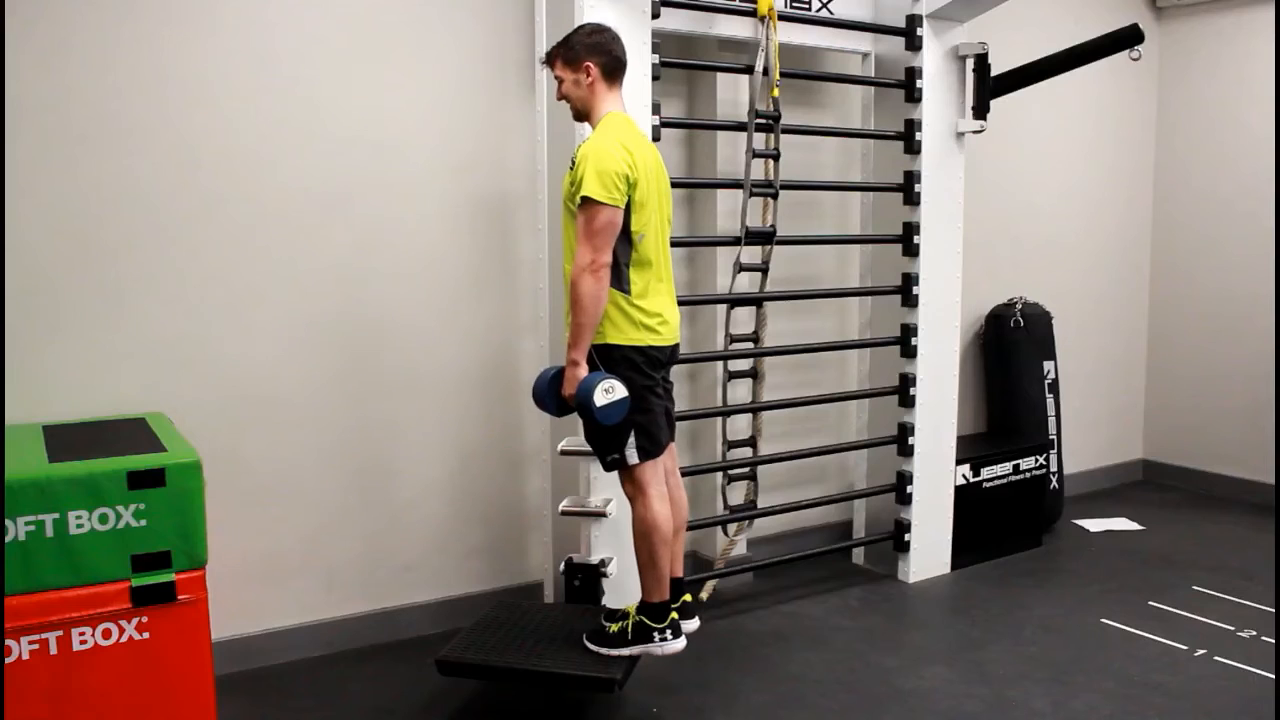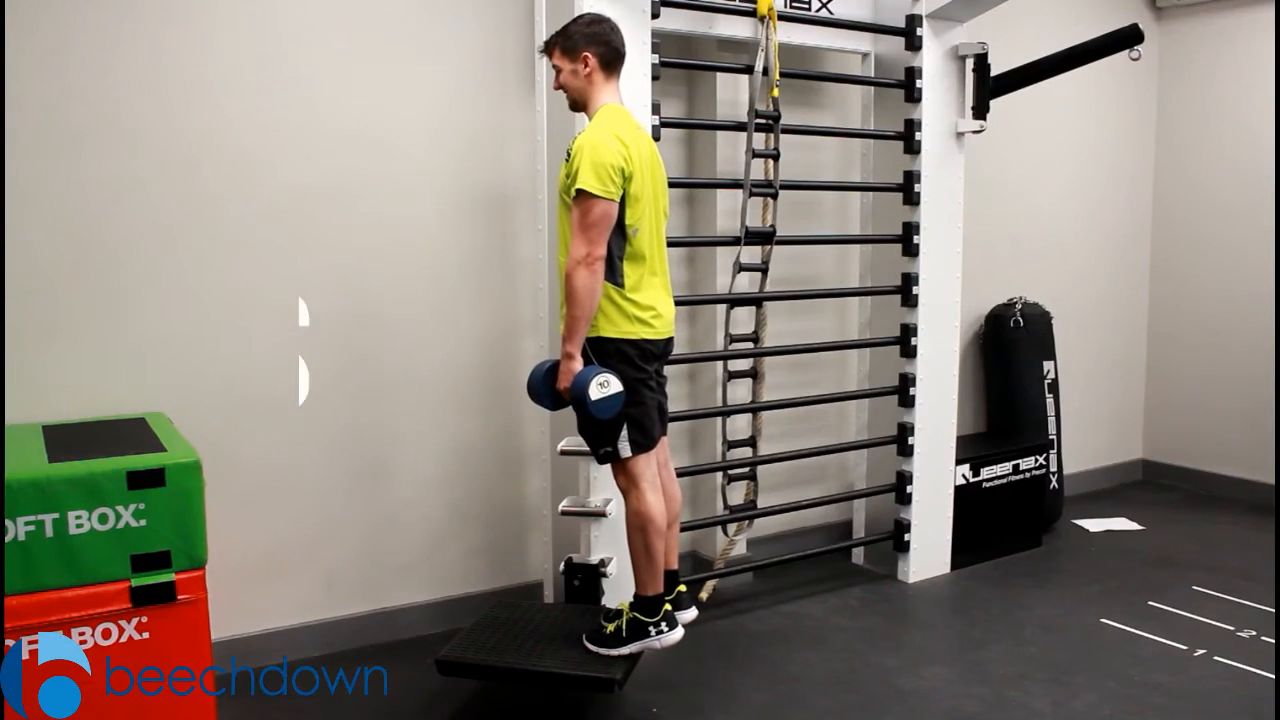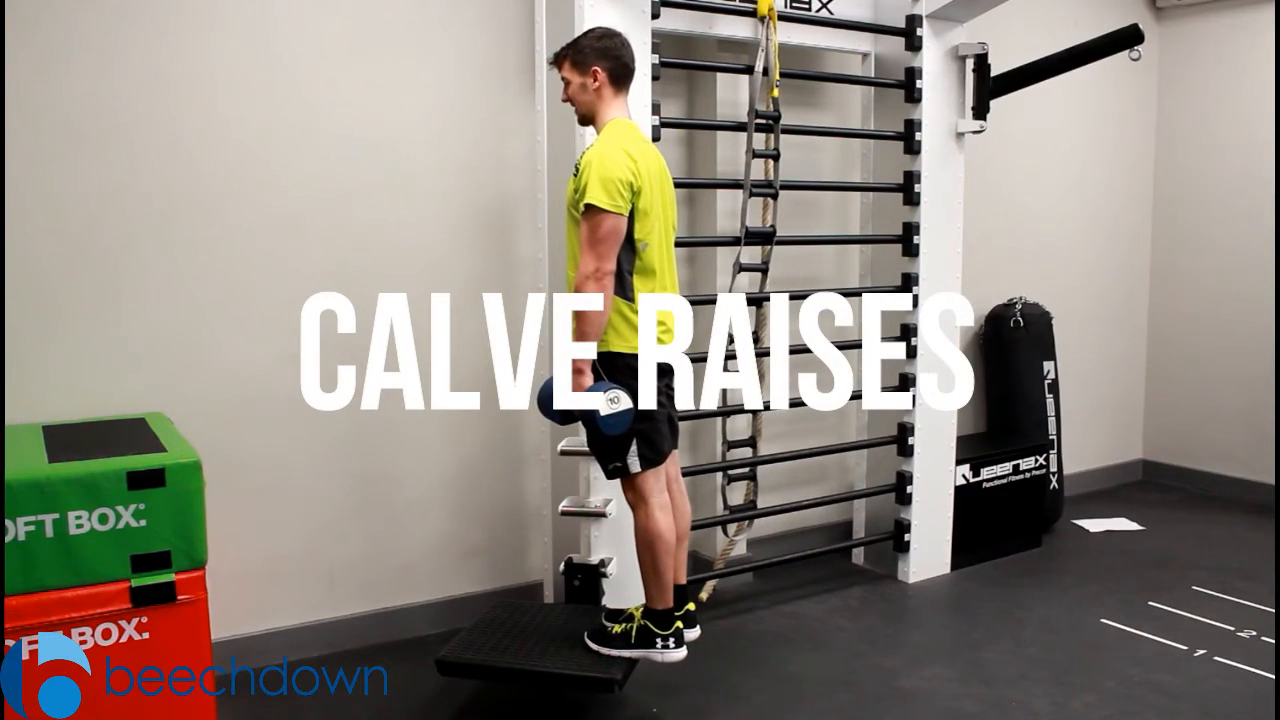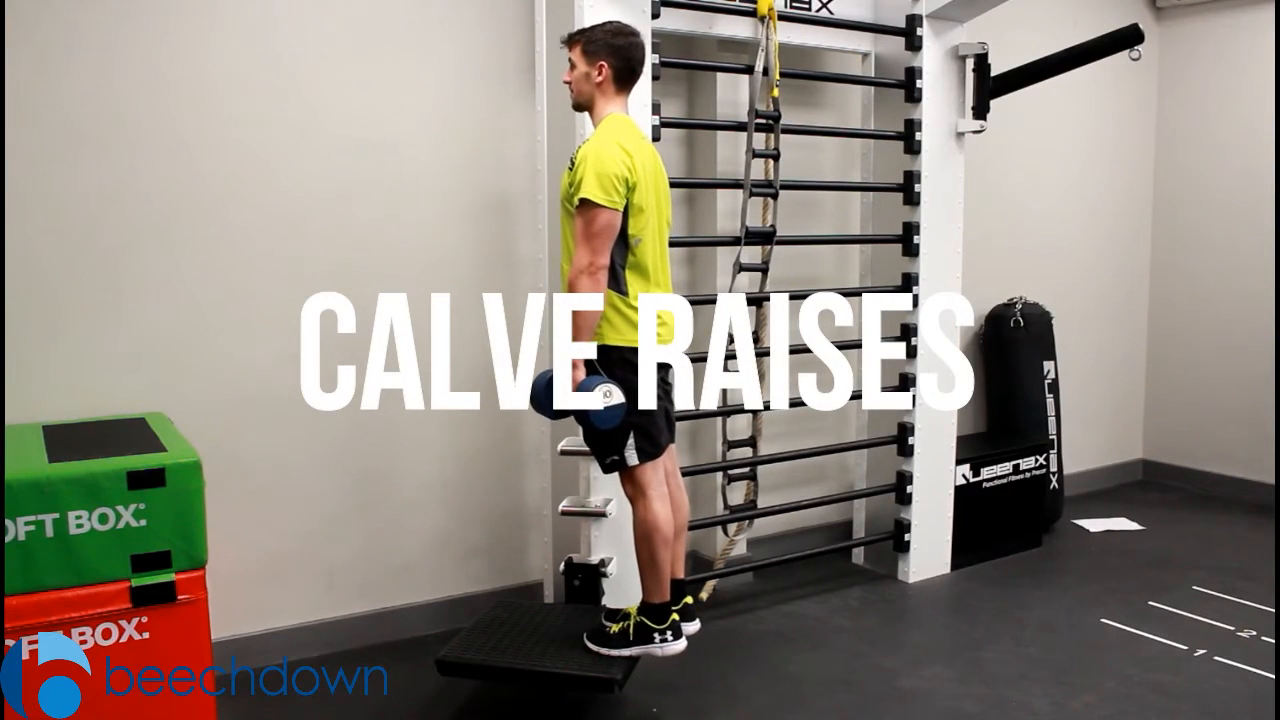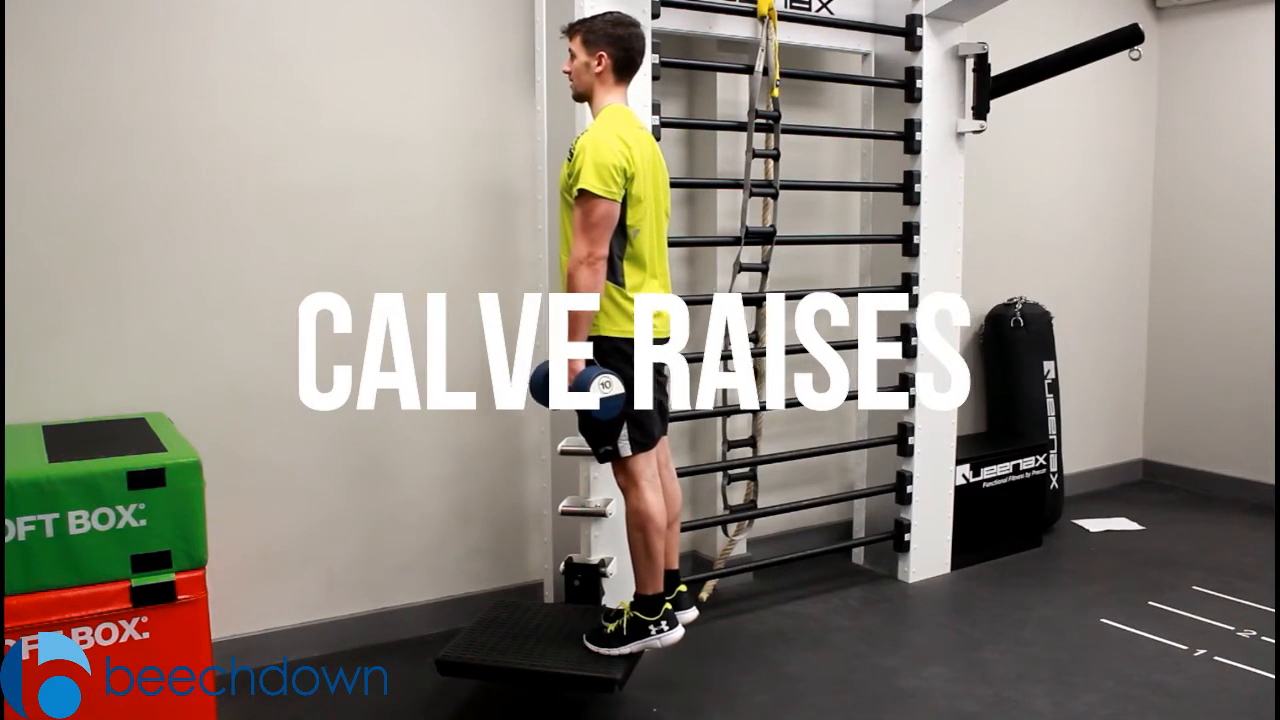
dt=1s
person 1, frame 1
left shoulder: (601, 151)
right shoulder: (639, 144)
left elbow: (595, 264)
left wrist: (577, 357)
left hip: (622, 341)
right hip: (654, 332)
left knee: (642, 480)
right knee: (661, 470)
left ankle: (655, 621)
right ankle: (674, 599)
person 1, frame 2
left shoulder: (598, 142)
right shoulder: (635, 136)
left elbow: (588, 257)
left wrist: (571, 350)
left hip: (615, 333)
right hip: (648, 324)
left knee: (635, 473)
right knee: (655, 463)
left ankle: (650, 614)
right ankle: (671, 591)
person 1, frame 3
left shoulder: (606, 157)
right shoulder: (643, 150)
left elbow: (598, 272)
left wrist: (581, 364)
left hip: (623, 347)
right hip: (654, 336)
left knee: (644, 486)
right knee: (664, 476)
left ankle: (659, 627)
right ankle: (676, 608)
person 1, frame 4
left shoulder: (601, 152)
right shoulder: (639, 145)
left elbow: (592, 267)
left wrist: (576, 358)
left hip: (618, 341)
right hip: (651, 331)
left knee: (642, 479)
right knee: (662, 470)
left ankle: (656, 620)
right ankle: (675, 602)
person 1, frame 5
left shoulder: (600, 142)
right shoulder: (638, 136)
left elbow: (590, 256)
left wrist: (574, 347)
left hip: (616, 332)
right hip: (650, 323)
left knee: (635, 472)
right knee: (655, 461)
left ankle: (650, 612)
right ankle: (671, 590)
